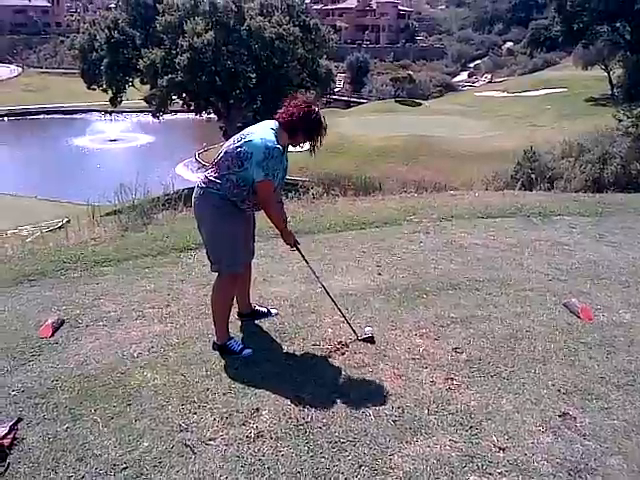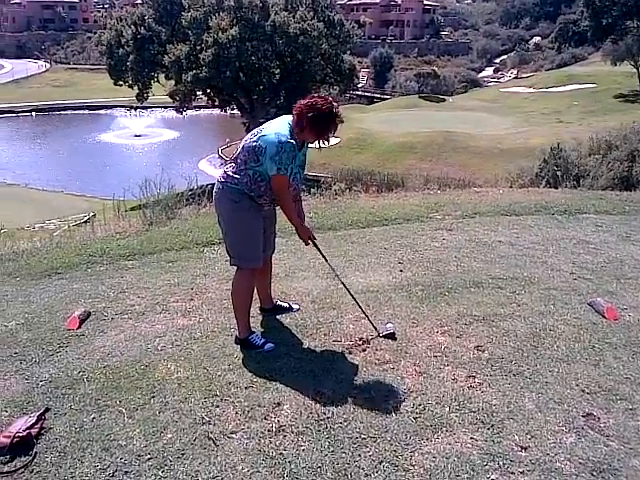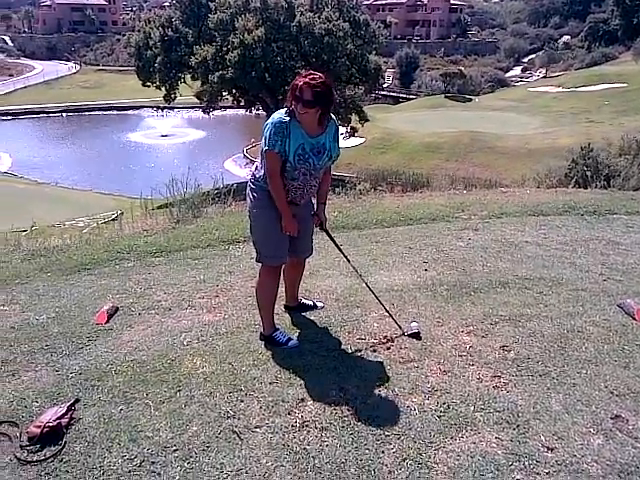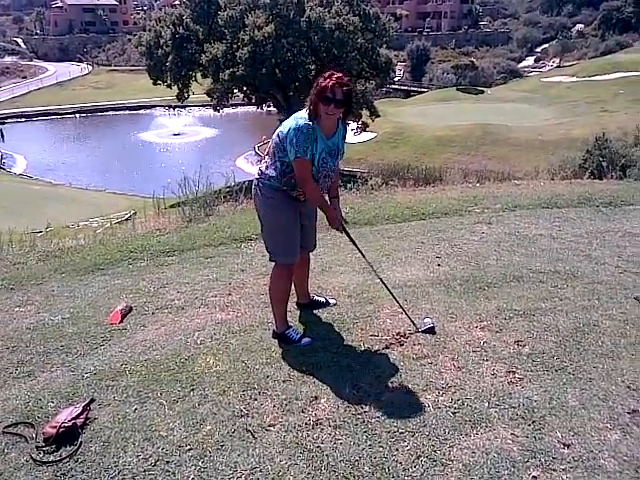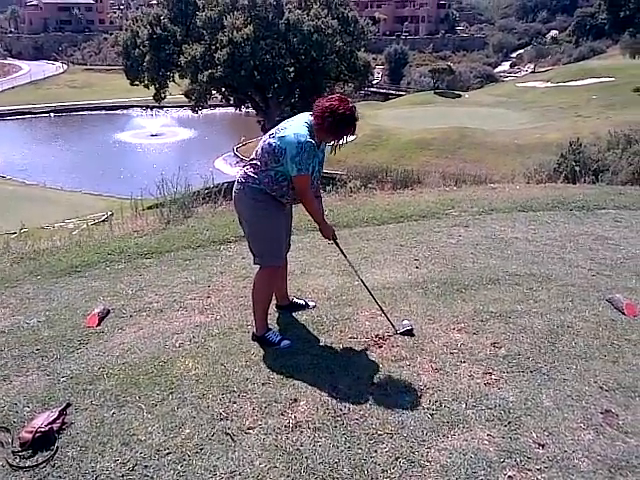
dt=1s
person 1, frame 1
left shoulder: (274, 131)
right shoulder: (266, 147)
left elbow: (273, 187)
right elbow: (266, 199)
left wrist: (281, 212)
right wrist: (284, 231)
left hip: (237, 202)
right hip: (216, 204)
left knee: (244, 259)
right knee: (229, 271)
left ankle: (245, 309)
right ankle: (222, 339)
person 1, frame 2
left shoulder: (298, 133)
right shoulder: (281, 143)
left elbow: (293, 178)
right elbow: (281, 192)
left wrist: (299, 208)
right wrist: (300, 225)
left hip: (260, 198)
right hip: (237, 199)
left knee: (264, 256)
right knee: (249, 266)
left ankle: (267, 304)
right ankle: (244, 333)
person 1, frame 3
left shoulder: (331, 127)
right shoulder: (279, 124)
left elbow: (325, 169)
right elbow: (273, 175)
left wrist: (320, 206)
right wrist: (286, 215)
left hip: (301, 200)
right hip: (268, 198)
left knee: (298, 255)
right knee: (272, 263)
left ankle: (293, 301)
right ankle: (268, 329)
person 1, frame 4
left shoulder: (339, 127)
right shoulder: (301, 128)
left elbow: (332, 166)
right elbow: (305, 179)
left wrist: (335, 202)
right wrist: (329, 212)
left hip: (301, 194)
right hip: (276, 194)
left knee: (303, 250)
right knee: (285, 260)
left ankle: (304, 298)
right ankle: (281, 327)
person 1, frame 5
left shoulder: (312, 124)
right shoulder: (301, 142)
left elbow: (311, 176)
right elbow: (303, 191)
left wrist: (318, 200)
right wrist: (322, 223)
left hip: (275, 195)
right hip: (256, 197)
left knee: (280, 252)
right knee: (270, 263)
left ankle: (283, 300)
right ankle: (261, 330)
